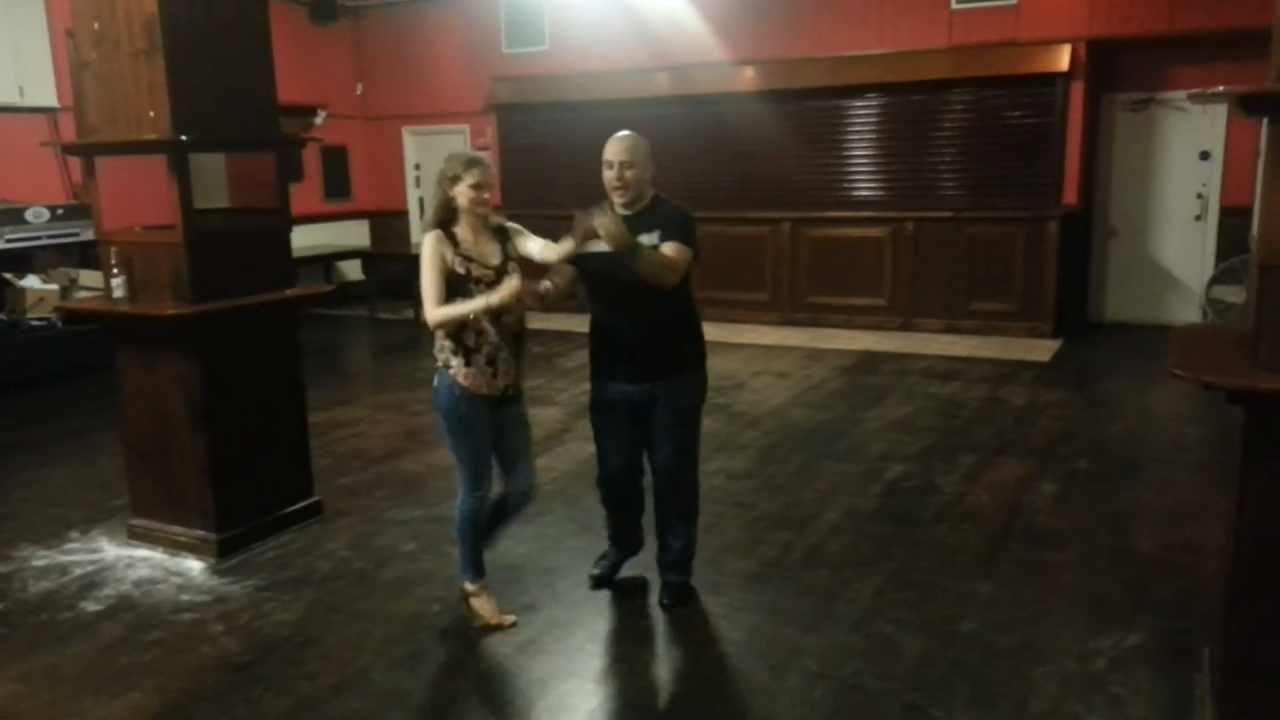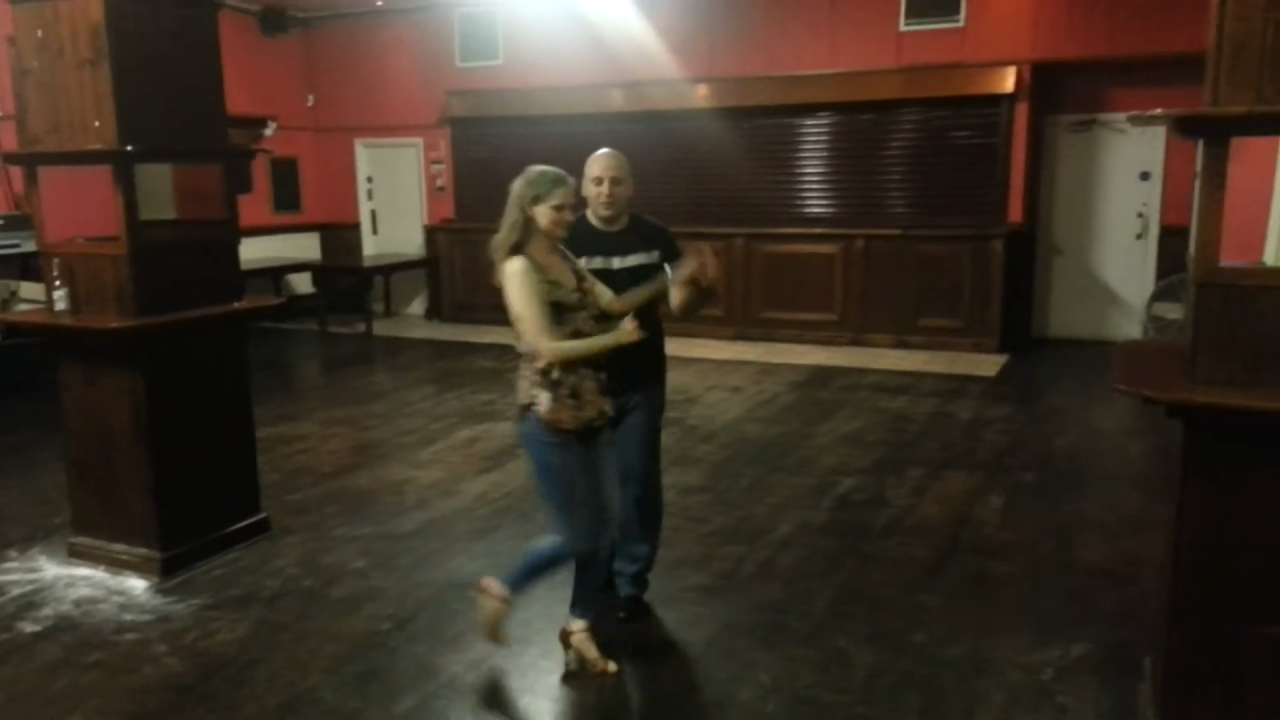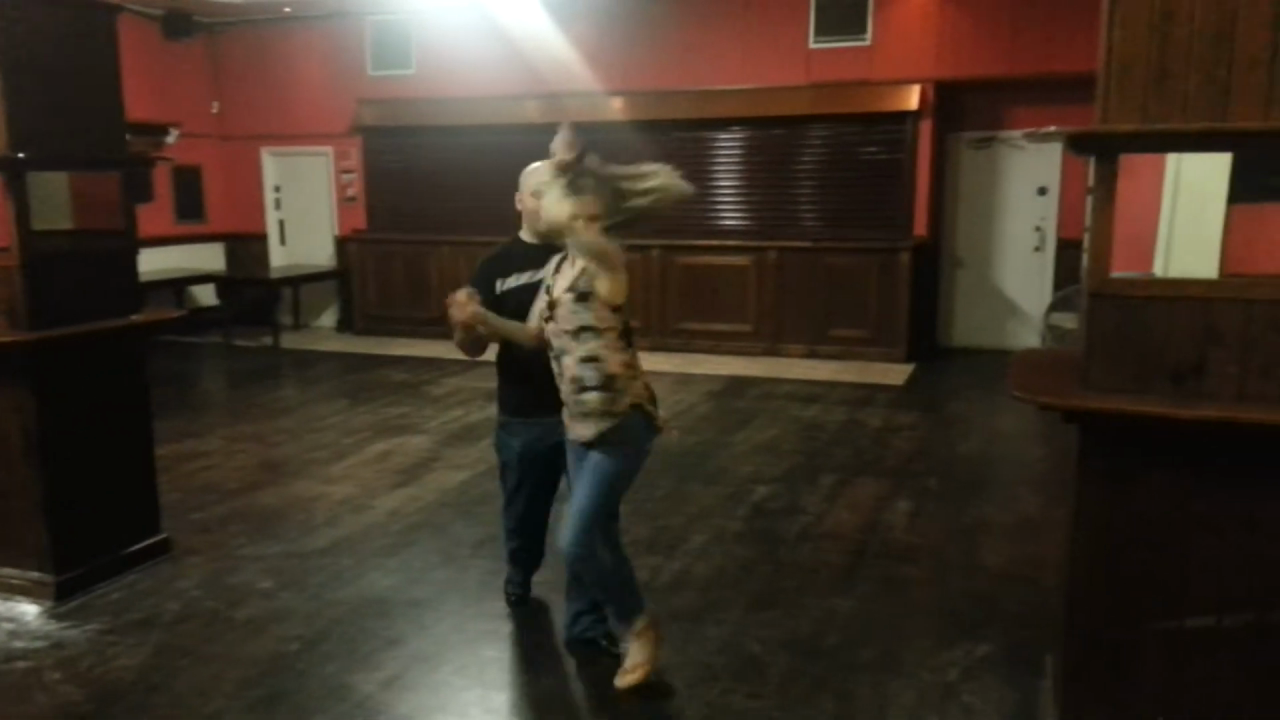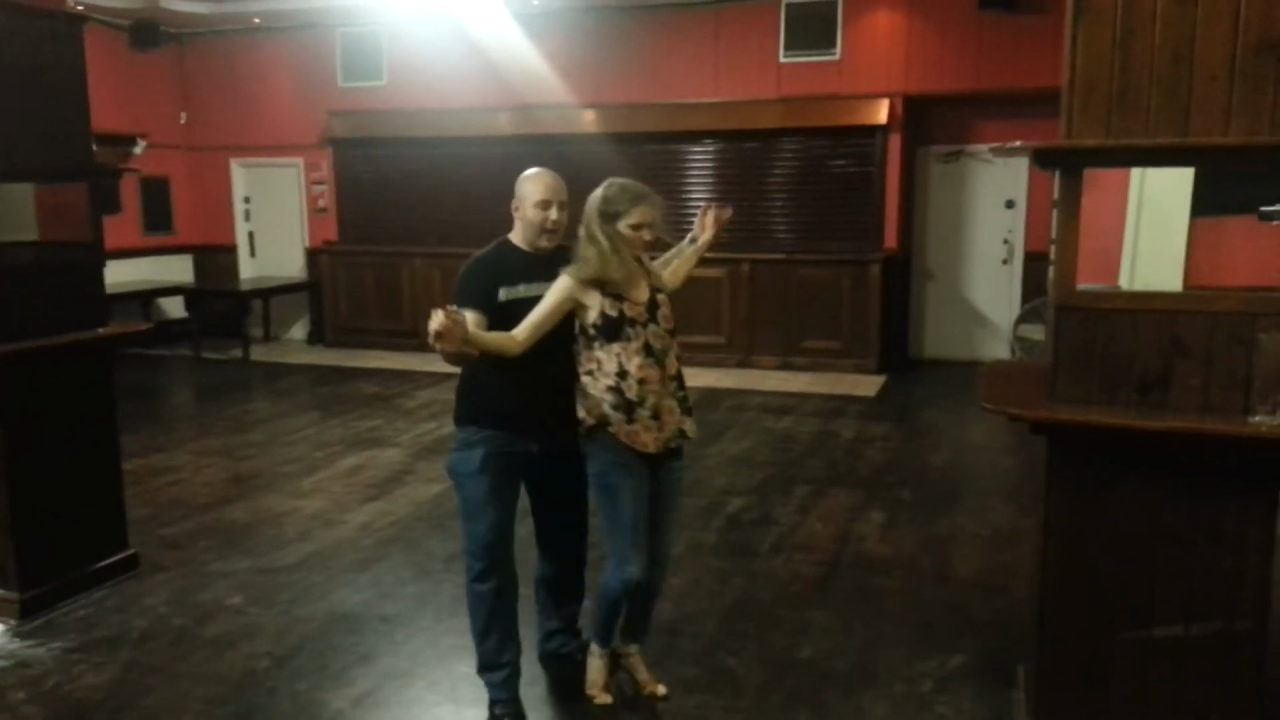
dt=0.5s
person 1, frame 1
left shoulder: (506, 234)
right shoulder: (437, 244)
left elbow: (548, 254)
right elbow: (433, 315)
left wrist: (579, 239)
right wrist: (490, 300)
left hip: (506, 379)
right hip: (461, 381)
left knee: (521, 487)
right knee: (476, 488)
left ankle: (469, 550)
right ankle: (473, 587)
person 1, frame 2
left shoulder: (563, 258)
right shoulder: (518, 268)
left elbow: (609, 304)
right elbow: (548, 347)
left wrist: (667, 281)
right wrist: (615, 338)
left hip: (585, 408)
right hip: (547, 415)
left knee: (597, 525)
right knee: (574, 535)
left ankle: (579, 627)
right ankle: (501, 588)
person 1, frame 3
left shoulder: (606, 254)
right shoulder: (559, 268)
left elbow: (553, 212)
right elbow: (536, 335)
left wrist: (561, 165)
right wrist: (483, 319)
left hip: (620, 421)
right hip: (586, 423)
left knee: (574, 541)
right knee: (595, 539)
left ankle: (636, 629)
right ankle: (637, 630)
person 1, frame 4
left shoulder: (646, 272)
right shoulder: (580, 283)
right elbow: (515, 342)
left wrist: (700, 239)
right wrist: (462, 334)
left hip: (667, 434)
right hip: (615, 440)
left knee: (659, 556)
right knee: (626, 564)
left ankle: (631, 649)
right ankle: (599, 650)
person 2, frame 1
left shoulder: (674, 219)
right shoulder: (588, 228)
left elbow: (669, 269)
right elbow: (558, 282)
left wrist: (624, 244)
right wrist: (530, 289)
left hip: (675, 374)
right hip: (613, 374)
left knee: (674, 473)
right knee: (615, 468)
left ankle: (676, 572)
right ankle: (621, 543)
person 2, frame 2
left shoulder: (655, 238)
right shoulder: (564, 241)
left elbow: (678, 303)
left wrist: (694, 280)
left hip: (640, 385)
left knee: (638, 482)
left ankle: (630, 582)
person 2, frame 3
right shoulder: (496, 267)
right elbow: (474, 348)
right wrist: (465, 328)
right hip: (526, 416)
right knee: (523, 511)
left ankle: (588, 621)
right ankle: (520, 572)
person 2, frame 4
left shoulder: (574, 262)
right shoulder: (485, 269)
right elbow: (471, 344)
right wrist: (454, 344)
left hip: (559, 430)
right hip: (490, 434)
left knee: (565, 543)
right knee: (489, 553)
left ankle: (560, 642)
